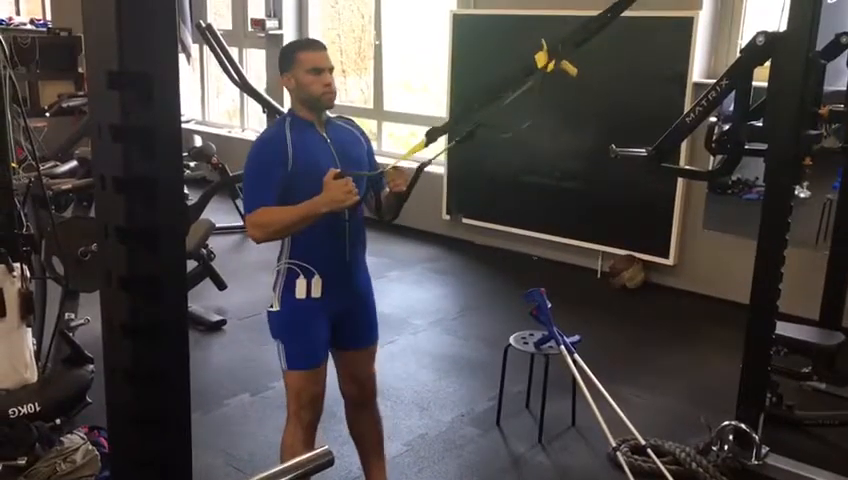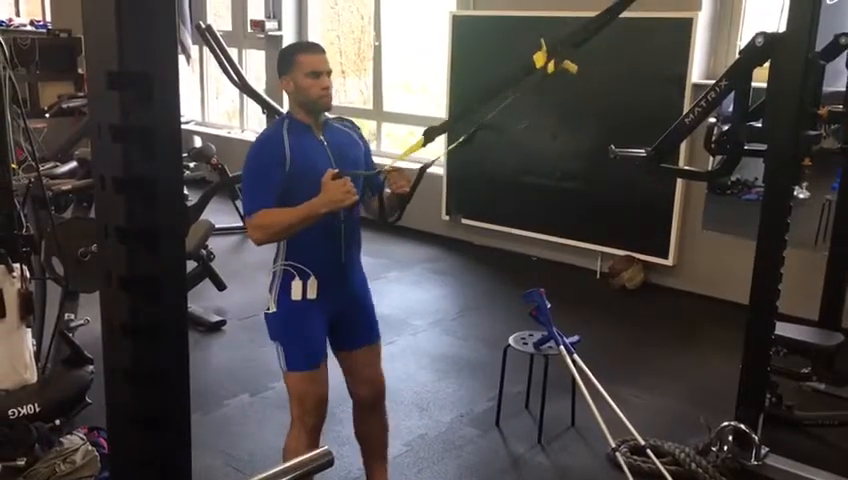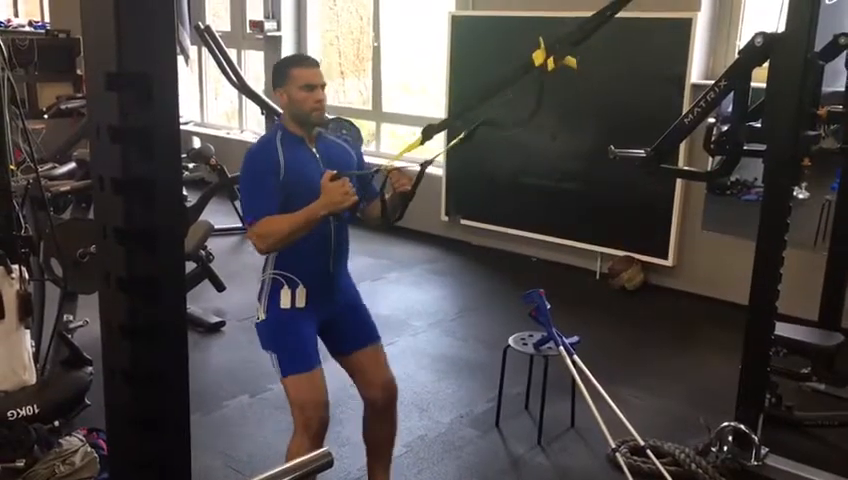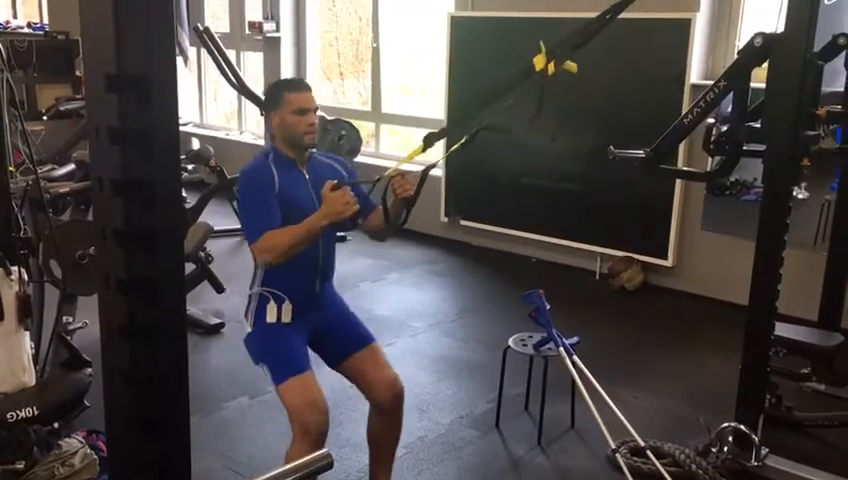
dt=0.2s
person 1, frame 1
left shoulder: (352, 134)
right shoulder: (274, 144)
left elbow: (380, 209)
right elbow: (258, 227)
left wrist: (395, 192)
right wrist: (322, 202)
left hip: (354, 283)
right hip: (303, 289)
left knee: (362, 395)
right knee: (305, 413)
person 1, frame 2
left shoulder: (350, 136)
right shoulder: (272, 146)
left elbow: (376, 209)
right elbow: (258, 229)
left wrist: (395, 194)
right wrist: (321, 203)
left hip: (351, 284)
right hip: (300, 291)
left knee: (371, 395)
right knee: (309, 414)
person 1, frame 3
left shoulder: (343, 149)
right shoulder: (265, 156)
left elbow: (375, 215)
right elbow: (261, 237)
left wrist: (395, 195)
right wrist: (321, 206)
left hip: (339, 290)
right hip: (289, 299)
left knee: (382, 393)
right knee: (313, 419)
person 1, frame 4
left shoulder: (335, 168)
right shoulder: (258, 176)
left elbow: (377, 229)
right elbow: (266, 251)
left wrist: (398, 203)
right wrist: (323, 216)
left hip: (326, 303)
right hip: (277, 313)
left knee: (389, 393)
right knee: (312, 422)
